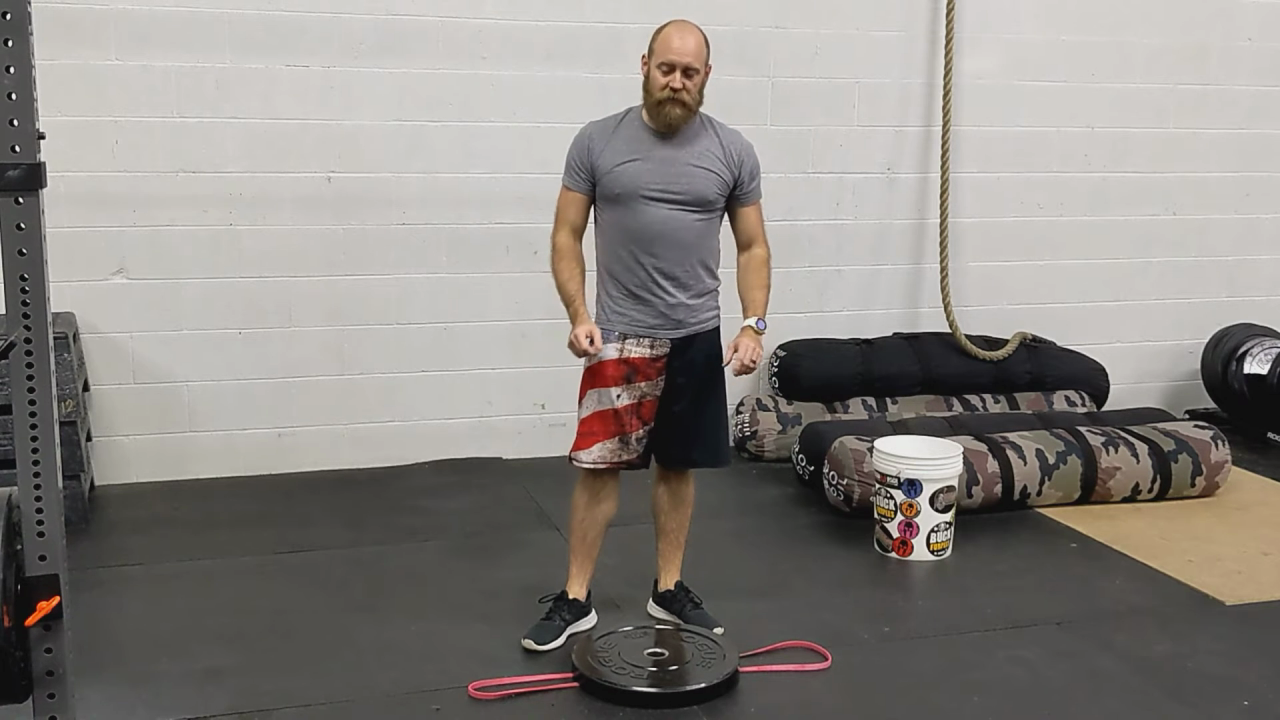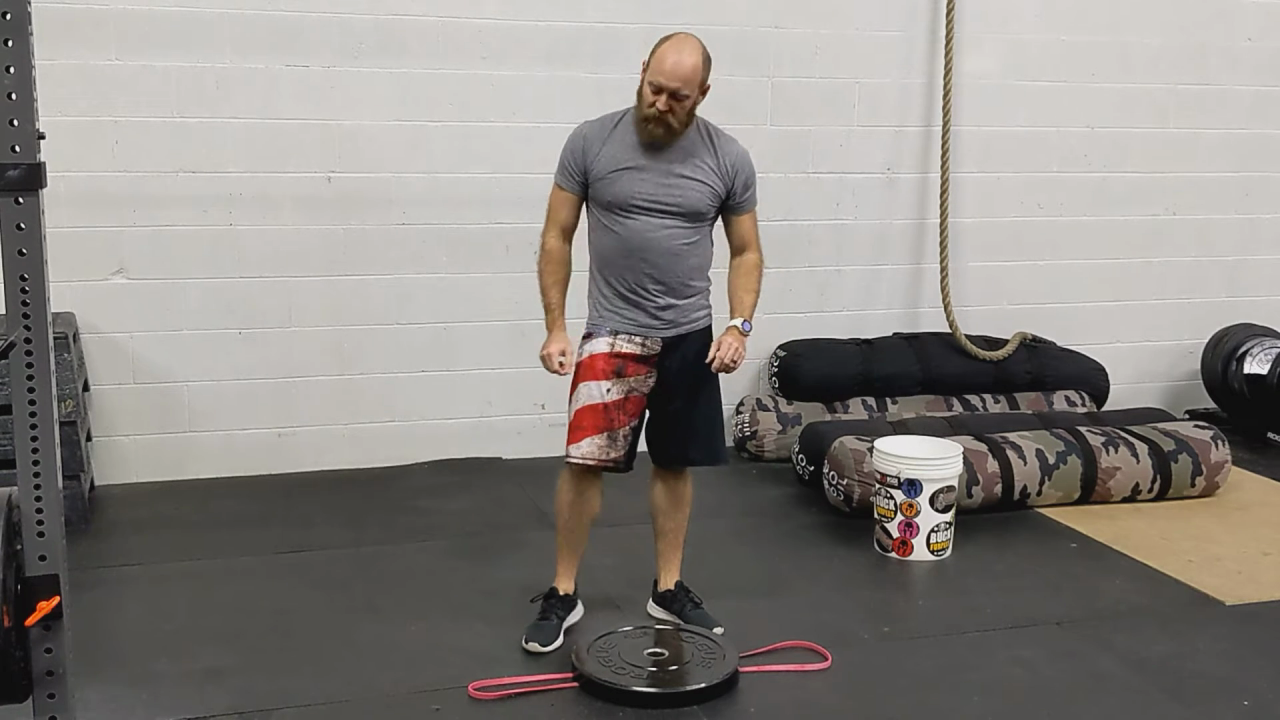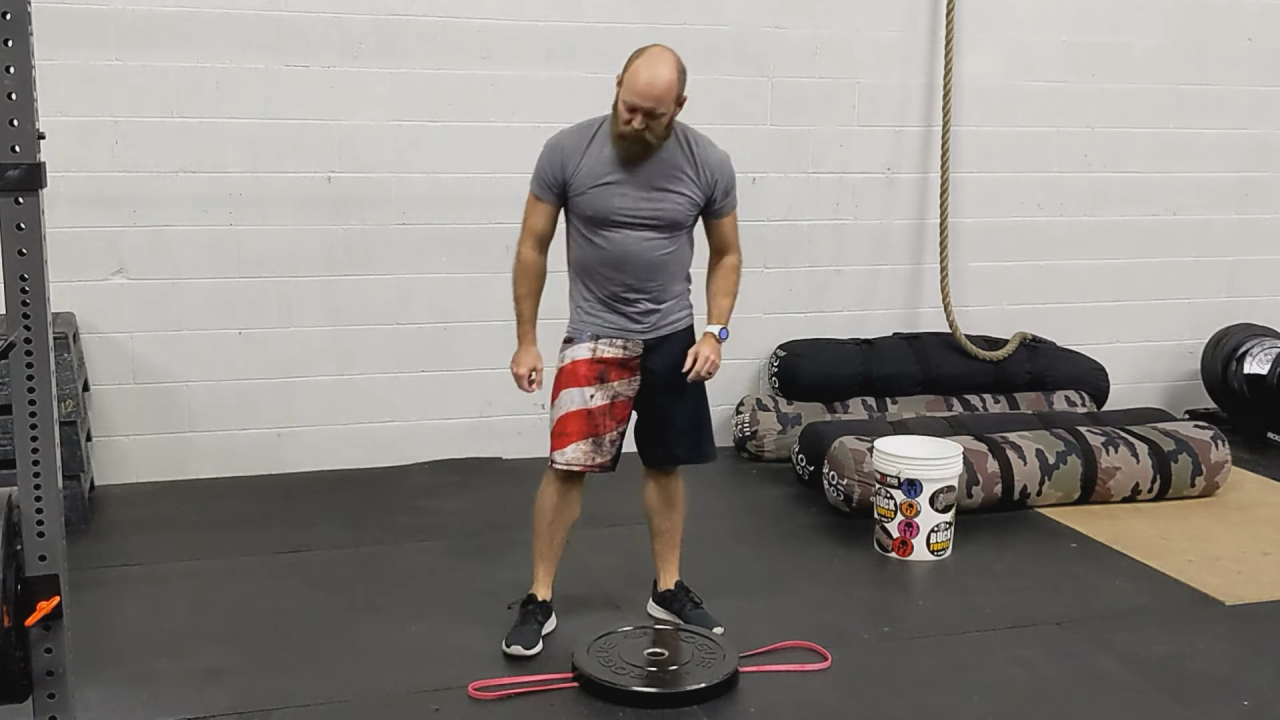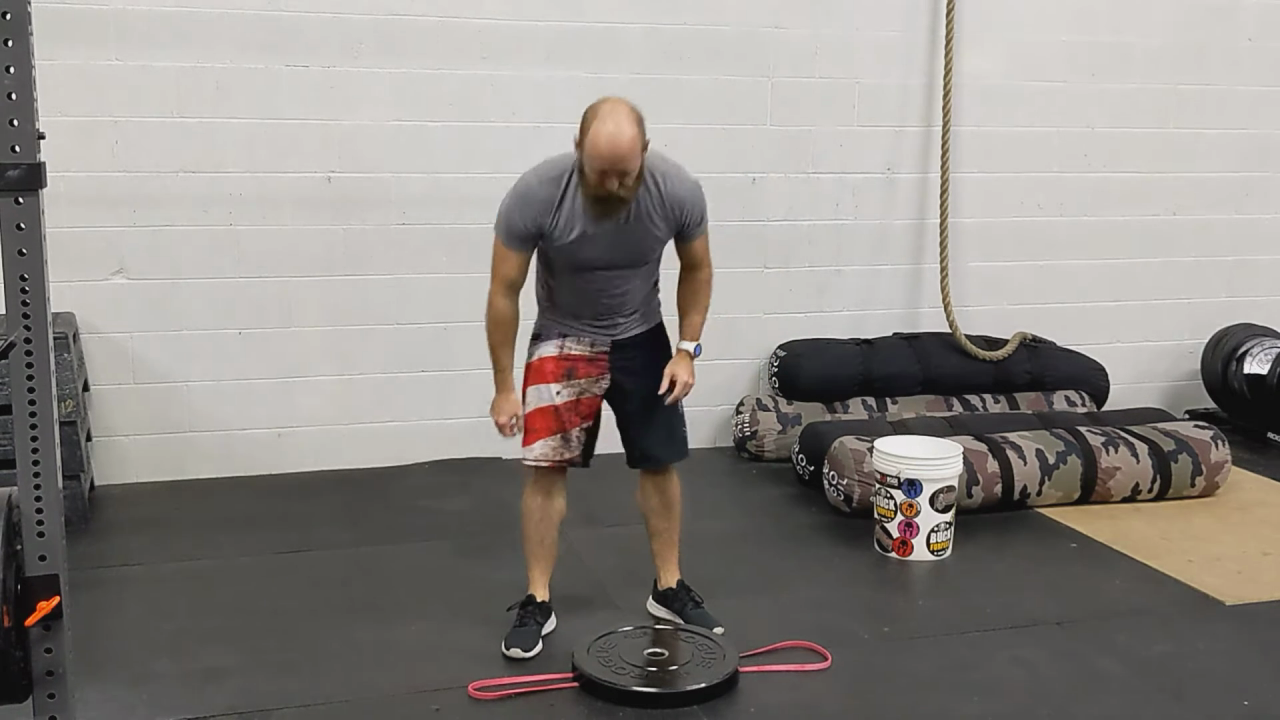
dt=0.2s
person 1, frame 1
left shoulder: (732, 150)
right shoulder: (597, 140)
left elbow: (753, 247)
right elbow: (567, 236)
left wrist: (754, 324)
right wrist: (578, 316)
left hip: (698, 337)
right hip: (621, 337)
left knee: (678, 466)
right knee: (597, 465)
left ankle: (668, 590)
right ankle: (574, 600)
person 1, frame 2
left shoulder: (729, 158)
right shoulder: (590, 141)
left elbow: (746, 251)
right elbow: (556, 238)
left wrist: (738, 325)
right wrist: (554, 327)
left hip: (690, 336)
right hip: (613, 333)
left knee: (675, 465)
right knee: (584, 461)
left ankle: (668, 590)
right ankle: (561, 594)
person 1, frame 3
left shoulder: (709, 163)
right shoulder: (567, 149)
left elbow: (726, 254)
right elbow: (532, 248)
left wrist: (714, 331)
right wrist: (526, 341)
left hip: (672, 336)
right hip: (596, 337)
left knee: (667, 464)
right knee: (569, 466)
left ankle: (668, 591)
right ankle: (539, 599)
person 1, frame 4
left shoulder: (678, 189)
right shoulder: (535, 193)
left elbow: (697, 270)
right elbow: (503, 295)
left wrist: (687, 349)
right wrist: (503, 391)
left hip: (642, 336)
right hip: (564, 340)
left knee: (660, 461)
right knee: (546, 466)
left ankle: (669, 589)
right ankle: (538, 602)
